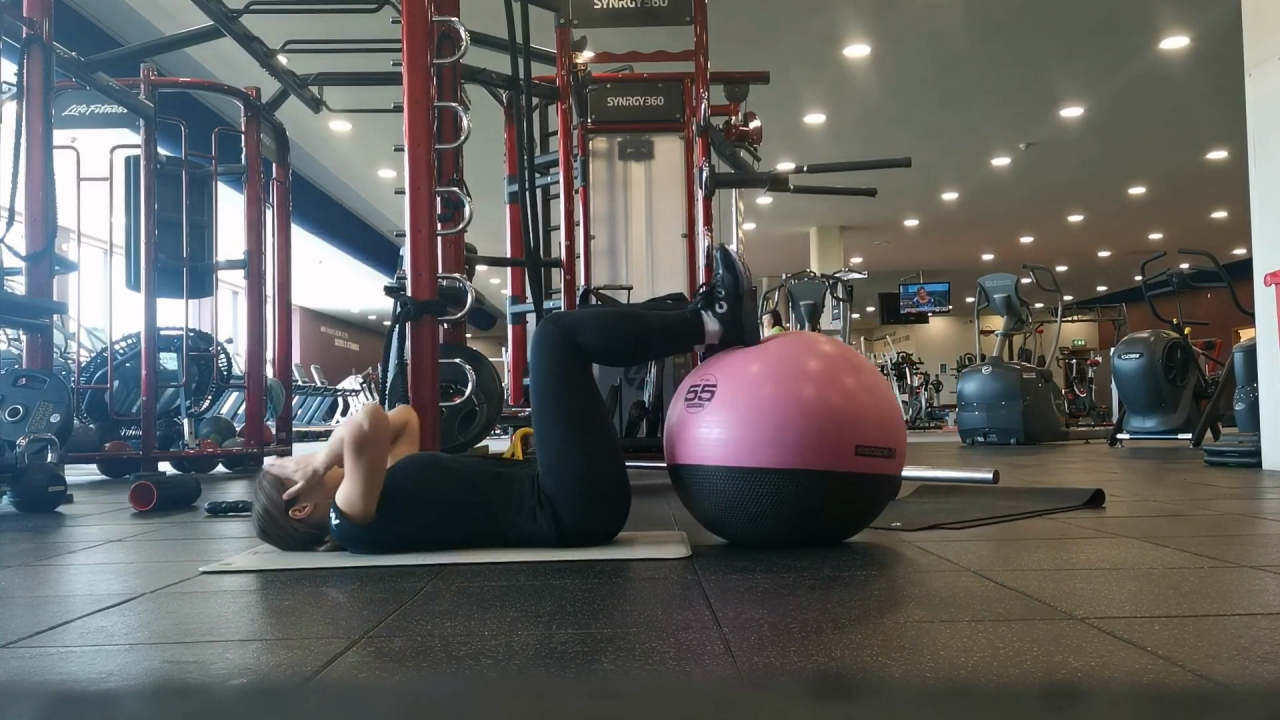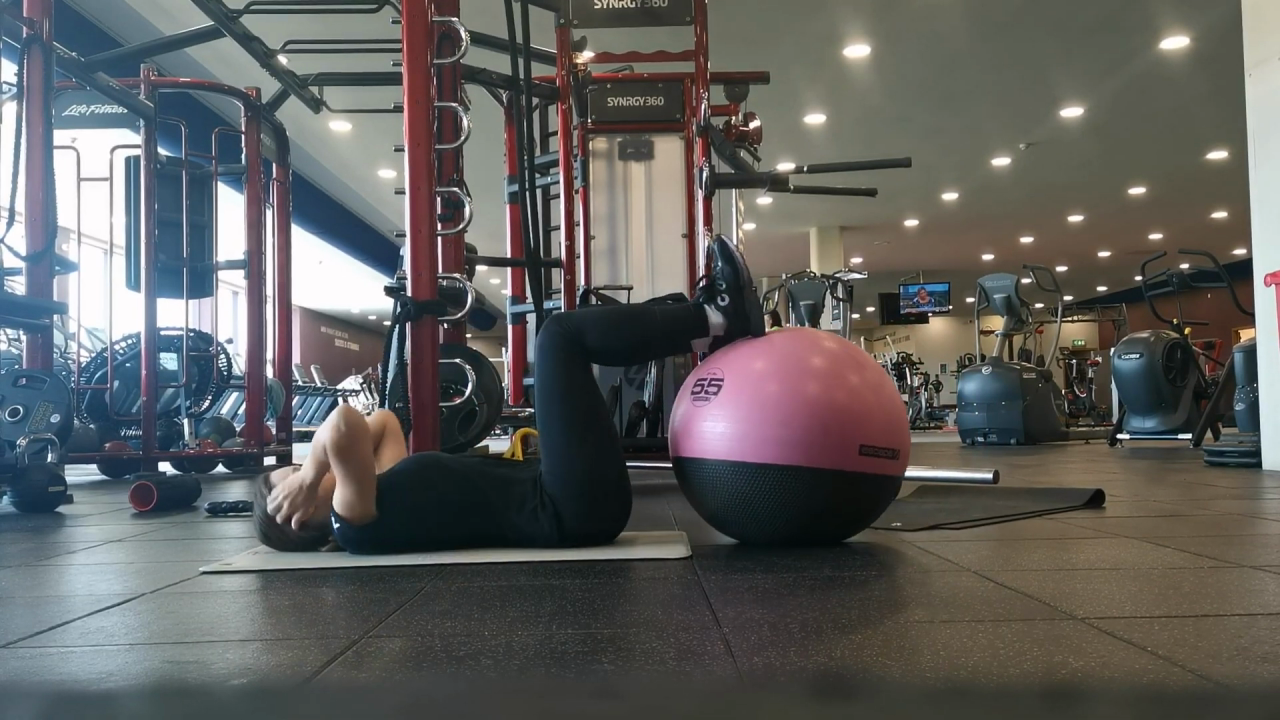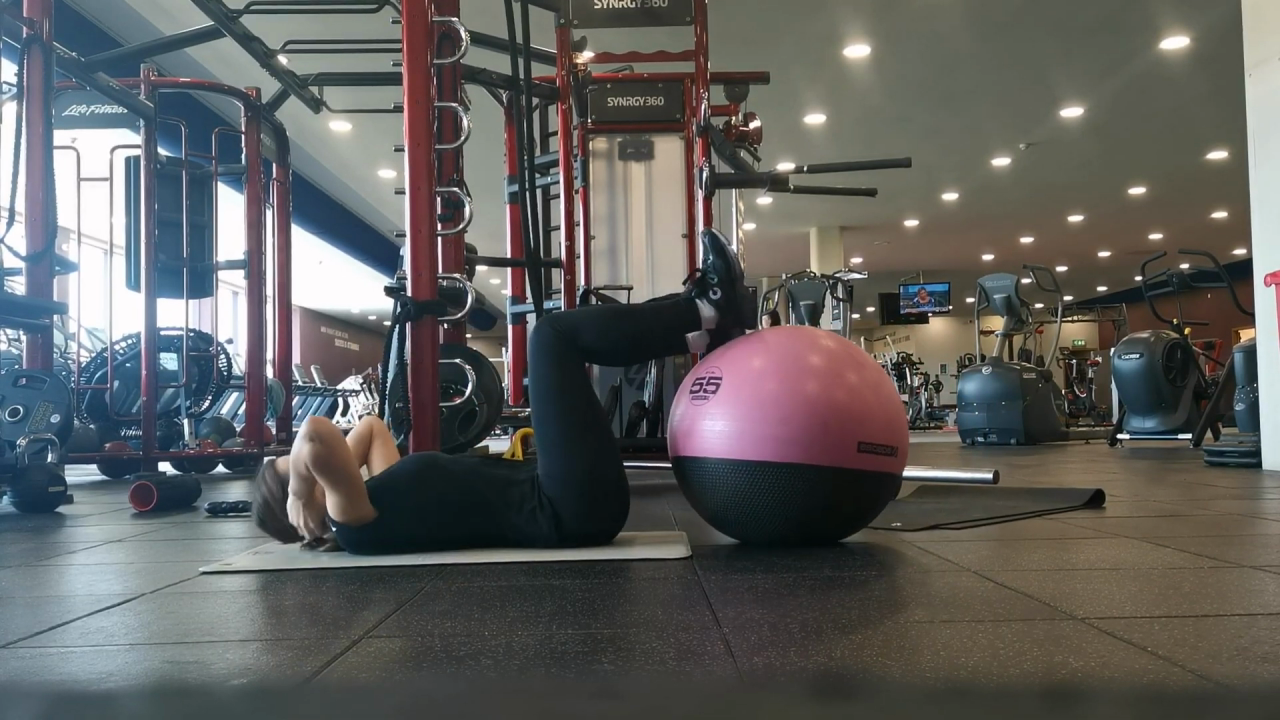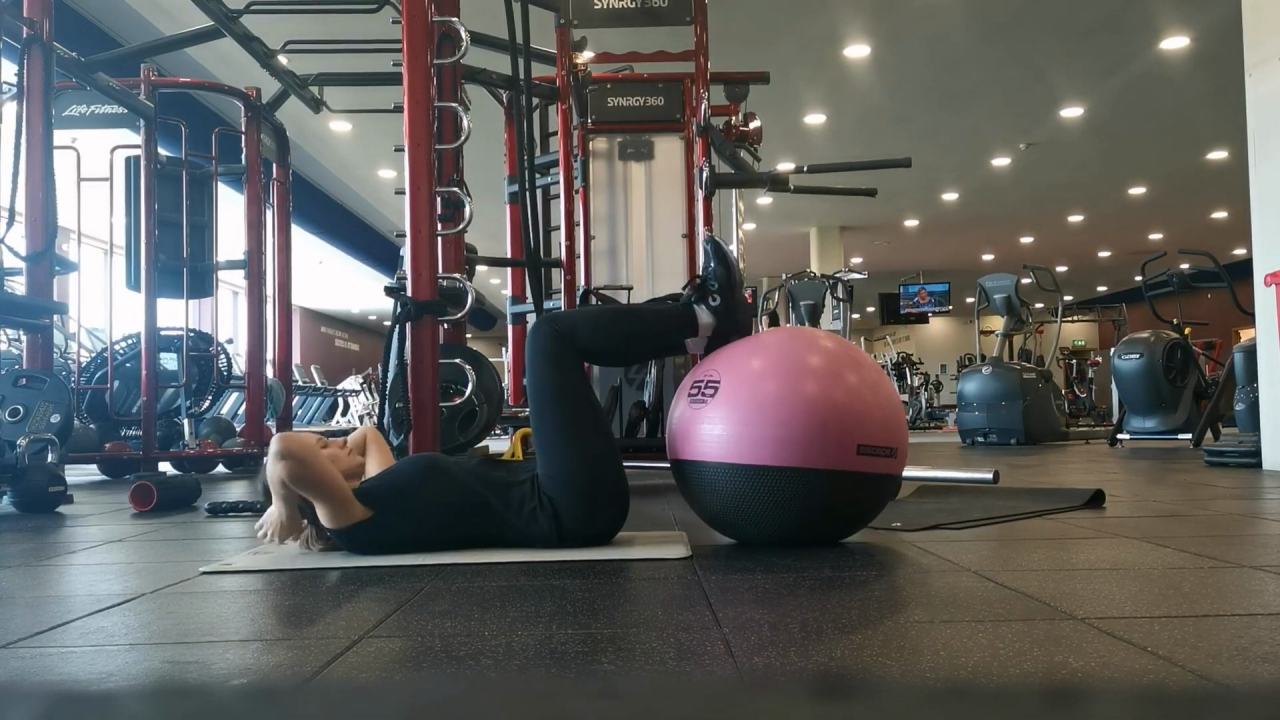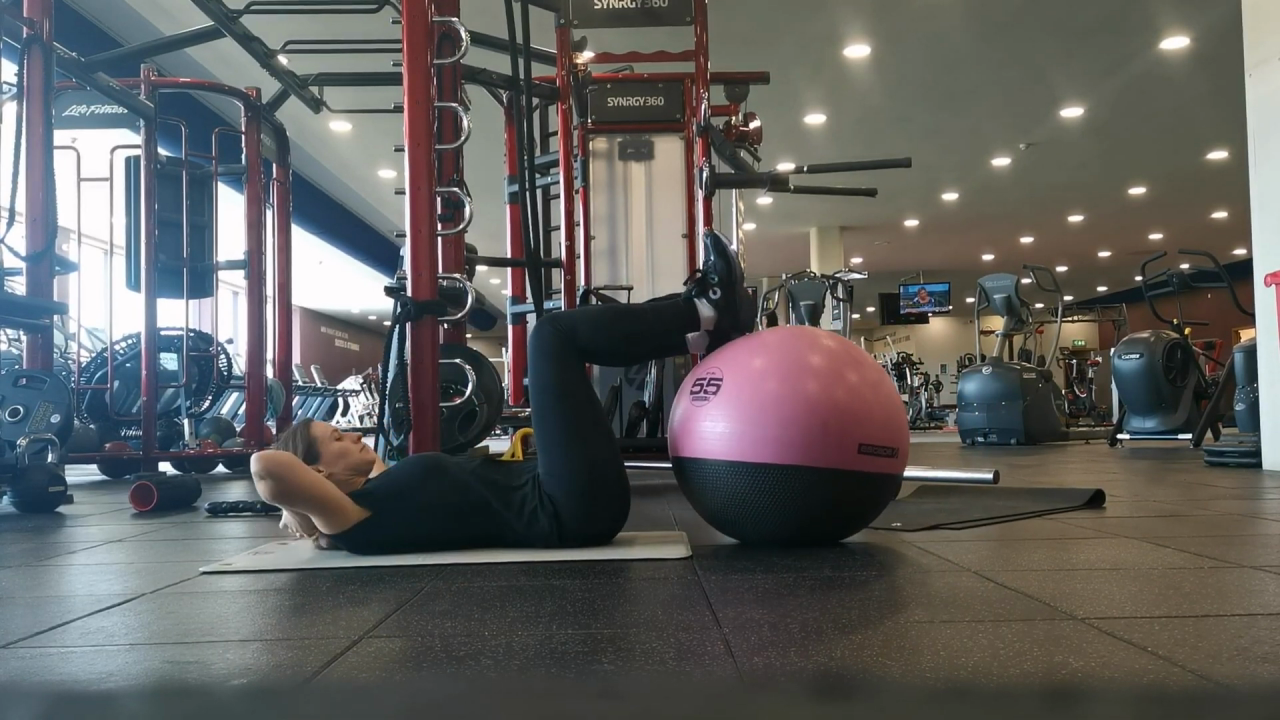
dt=0.2s
person 1, frame 1
left shoulder: (378, 496)
right shoulder: (355, 519)
left elbow: (403, 416)
right elbow: (370, 419)
left wrist: (329, 452)
right wrist: (322, 456)
left hip: (559, 499)
right hip: (573, 510)
left knee: (564, 339)
right knee: (556, 333)
left ankle: (705, 328)
right ankle: (713, 325)
person 1, frame 2
left shoulder: (379, 501)
right shoulder: (356, 520)
left elbow: (383, 421)
right elbow: (344, 419)
right wrist: (309, 472)
left hip: (566, 504)
right hip: (574, 511)
left knee: (567, 339)
right knee: (561, 333)
left ankle: (705, 330)
right ankle: (715, 318)
person 1, frame 3
left shoulder: (375, 503)
right shoulder: (355, 521)
left elbow: (372, 425)
right elbow: (318, 430)
right wrist: (299, 490)
left hip: (562, 503)
right hip: (572, 511)
left knee: (563, 337)
right knee: (554, 333)
left ankle: (700, 332)
right ankle: (706, 311)
person 1, frame 4
left shoulder: (372, 501)
right shoulder: (352, 522)
left elbow: (368, 432)
right elbow: (286, 447)
right wrist: (284, 506)
left hip: (563, 504)
right hip: (572, 511)
left knee: (562, 340)
right knee: (551, 333)
left ankle: (699, 334)
right ankle: (704, 316)
person 1, frame 5
left shoulder: (371, 497)
right shoulder: (353, 519)
left elbow: (366, 453)
right elbow: (266, 462)
right wrist: (298, 510)
left hip: (565, 504)
right hip: (572, 512)
left knee: (562, 338)
right knee: (553, 333)
left ankle: (699, 333)
right ankle: (704, 312)
